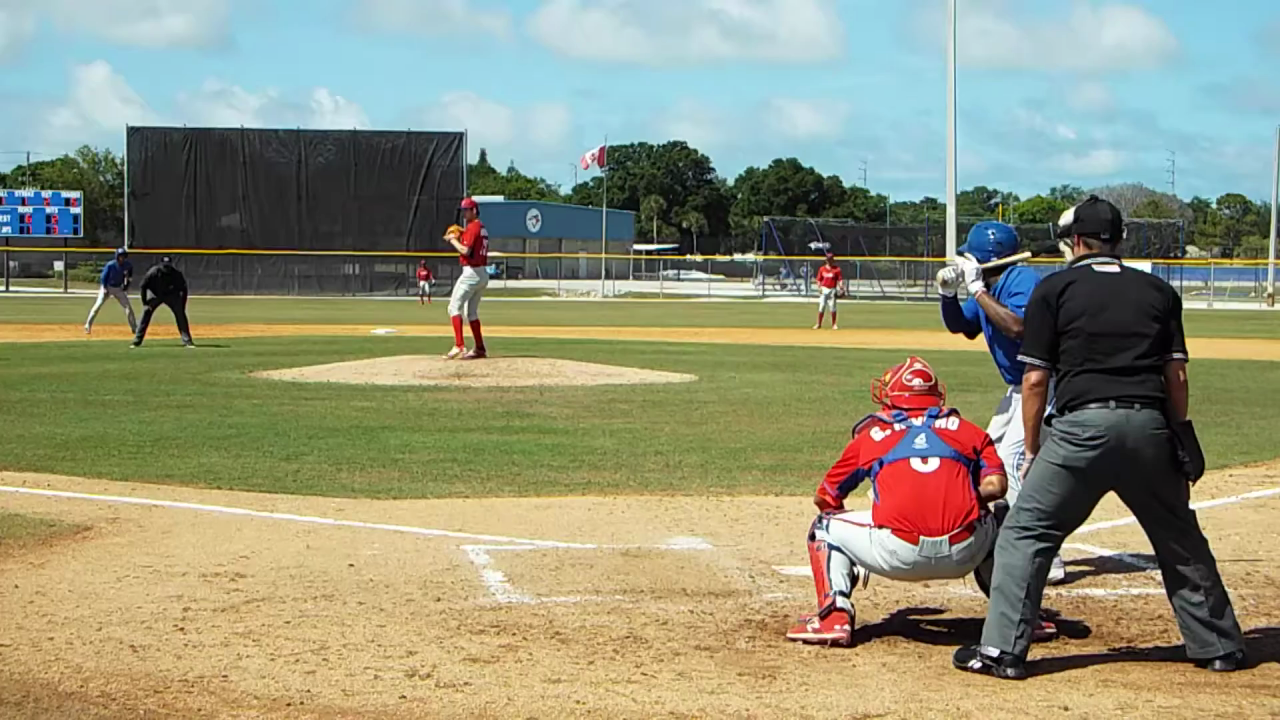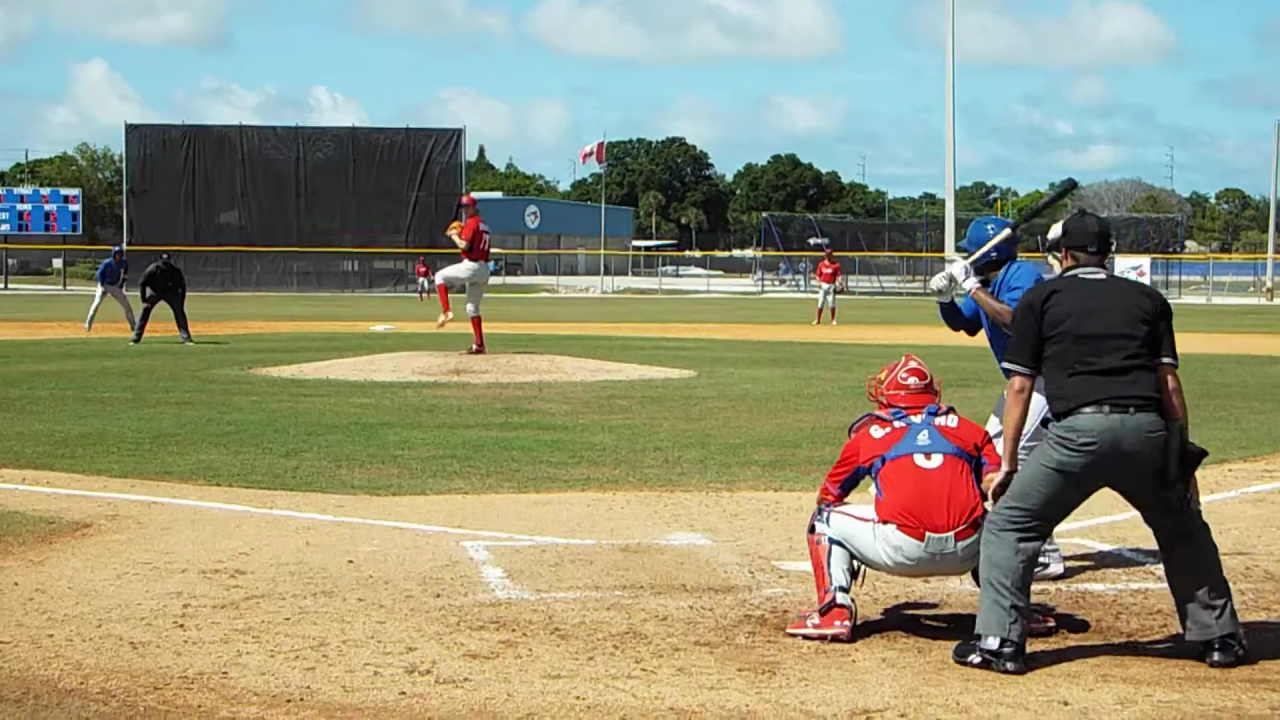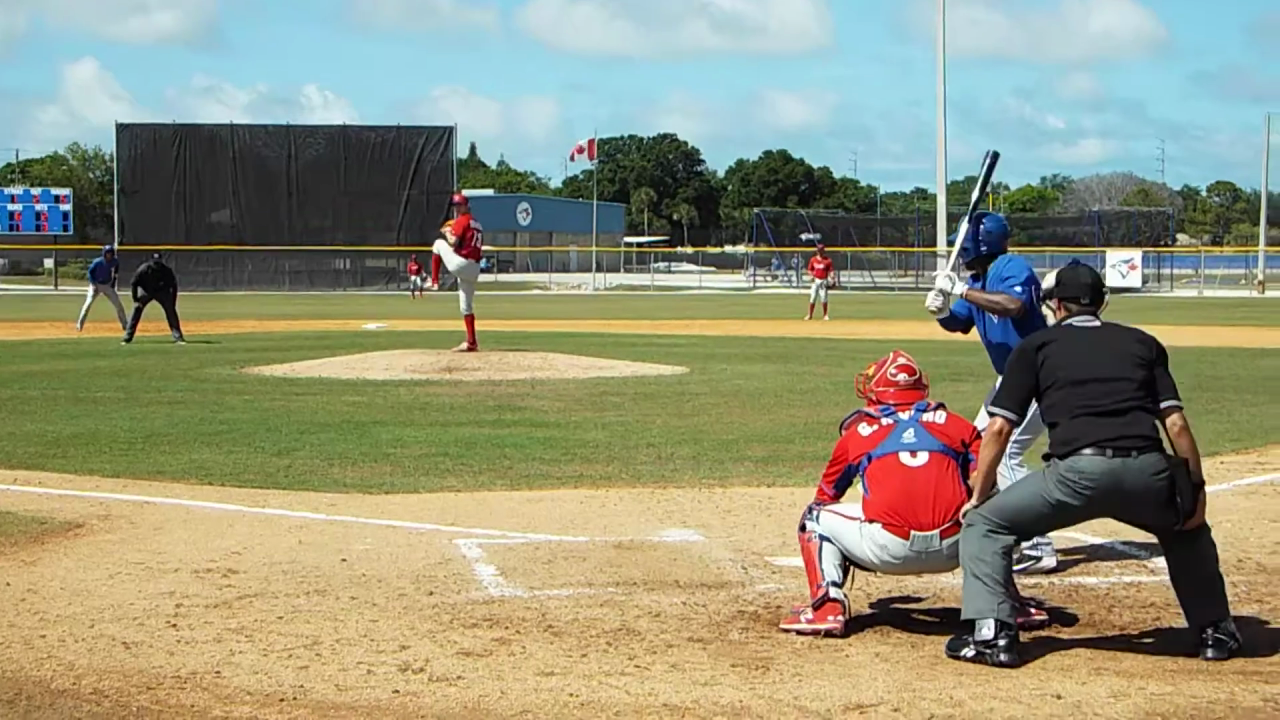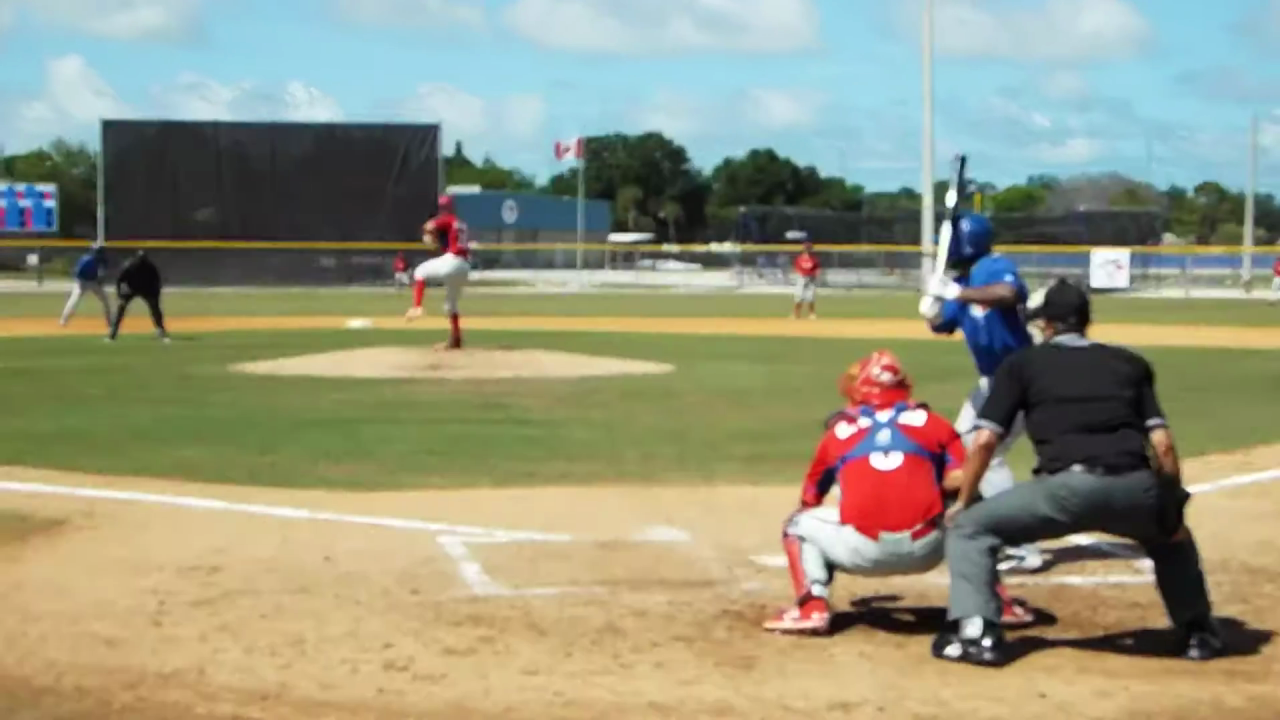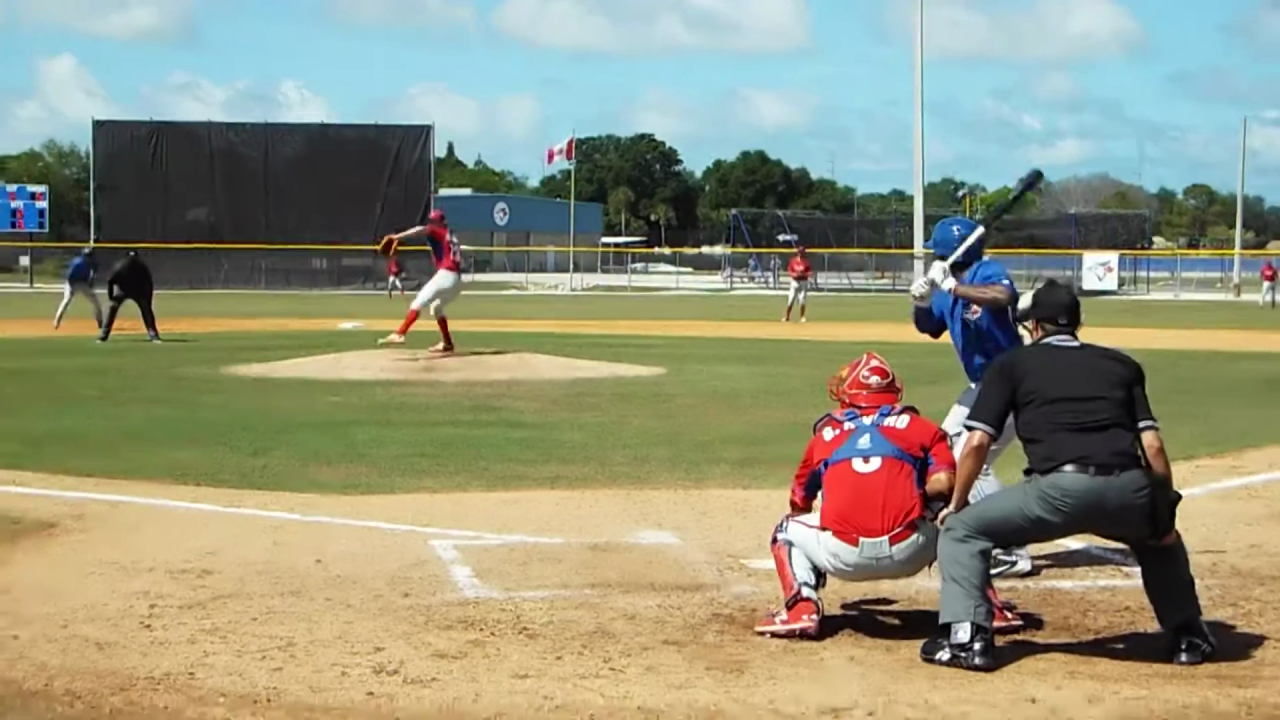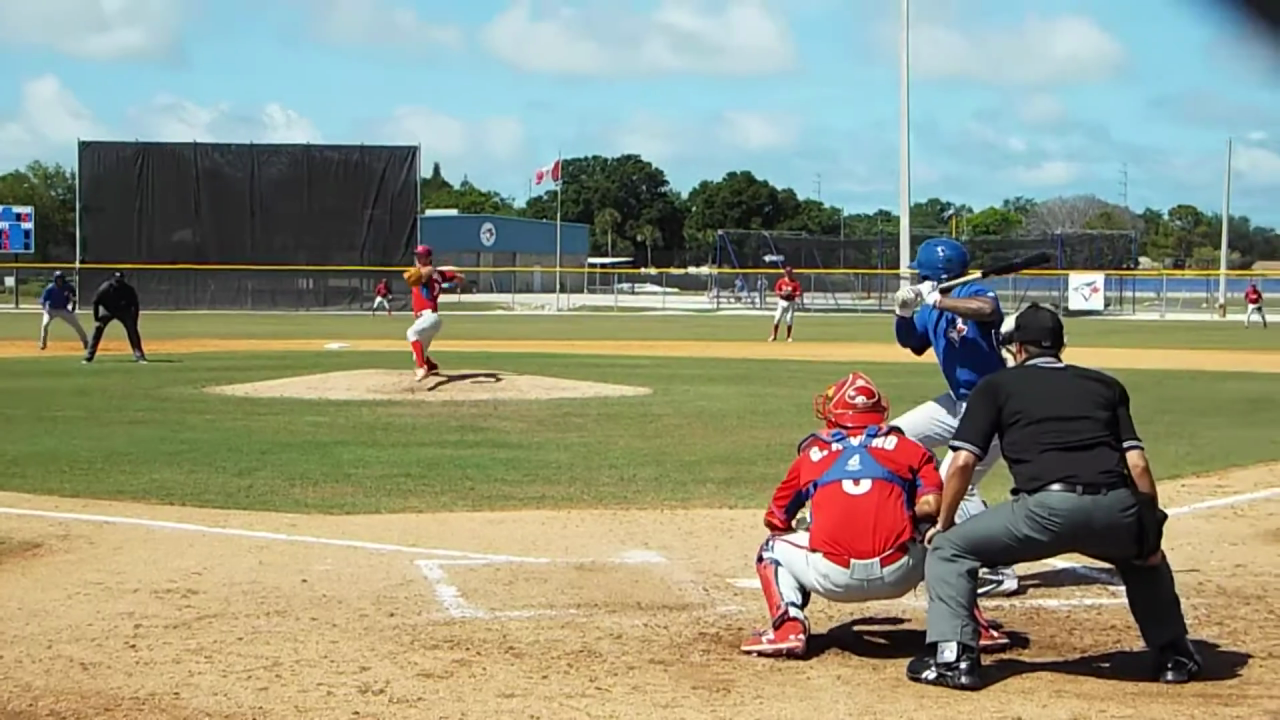
dt=0.2s
person 1, frame 1
left shoulder: (1054, 288)
right shoulder: (1159, 291)
left elbow: (1035, 379)
right elbow: (1176, 378)
left wrist: (1033, 450)
right wrist: (1177, 446)
left hip: (1083, 426)
right hip: (1148, 427)
left knee: (1026, 533)
right knee: (1180, 539)
left ankle: (1001, 650)
right ankle: (1220, 646)
person 1, frame 2
left shoulder: (1041, 298)
right shoulder: (1147, 297)
left elbow: (1019, 387)
right elbow: (1170, 383)
left wrist: (1008, 459)
right wrist: (1183, 453)
left hip: (1078, 431)
right hip: (1146, 431)
left knee: (1007, 525)
right knee: (1182, 528)
left ankle: (999, 642)
right ankle: (1220, 636)
person 1, frame 3
left shoulder: (1036, 346)
right shoulder: (1143, 342)
left elbow: (998, 427)
right elbow: (1176, 425)
left wrist: (977, 496)
right wrist: (1195, 490)
left hip: (1078, 470)
right hip: (1147, 472)
left knee: (984, 524)
right knee: (1187, 528)
left ankle: (991, 635)
right ankle: (1216, 631)
person 1, frame 4
left shoulder: (1022, 363)
right shoulder: (1131, 362)
left elbow: (984, 441)
right elbow: (1163, 443)
left wrist: (962, 503)
right wrist: (1175, 507)
left hip: (1067, 488)
right hip: (1136, 491)
left knee: (969, 526)
right knee: (1170, 532)
left ankle: (978, 634)
right ankle: (1198, 631)
person 1, frame 5
left shoulder: (1012, 363)
right shoulder: (1121, 363)
left elbow: (977, 442)
right elbow: (1153, 445)
left wrist: (955, 505)
right wrist: (1165, 511)
left hip: (1059, 489)
right hip: (1128, 492)
left knee: (961, 529)
right knee: (1159, 535)
left ankle: (968, 638)
right ankle: (1189, 636)
person 1, frame 6
left shoulder: (997, 385)
right shoulder: (1106, 384)
left elbow: (963, 461)
right elbow: (1137, 464)
left wrist: (943, 524)
right wrist: (1151, 531)
left hip: (1047, 508)
right hip: (1115, 510)
left knee: (948, 549)
right knee: (1143, 555)
left ankle: (954, 658)
right ankle: (1175, 655)
person 2, frame 1
left shoulder: (1024, 280)
right shoulder: (988, 287)
left elbow: (1016, 326)
right elbow: (958, 325)
left wrist: (975, 288)
right wrist: (948, 292)
right hip: (1018, 389)
left knee: (1011, 463)
left ankle: (1046, 562)
person 2, frame 2
left shoulder: (1023, 274)
right shoulder: (986, 284)
left elbow: (1011, 320)
right elbow: (961, 323)
left wrist: (970, 287)
right wrist: (945, 296)
left hip: (1046, 383)
left ankle: (1045, 557)
person 2, frame 3
left shoulder: (1012, 268)
right shoulder: (977, 280)
left elbow: (1013, 306)
right elbow: (959, 324)
left wrist: (960, 291)
right wrist: (942, 310)
left knee: (1002, 454)
left ankle: (1037, 551)
person 2, frame 4
left shoulder: (995, 267)
right shoulder: (961, 281)
left elbow: (1008, 295)
right elbow: (945, 326)
left wrist: (954, 293)
right wrist: (934, 313)
right hip: (991, 379)
left ankle: (1023, 551)
person 2, frame 5
left shoulder: (988, 273)
right shoulder: (951, 285)
left elbow: (1003, 298)
right elbow: (928, 328)
left wrist: (949, 286)
right wrist: (921, 300)
right hip: (980, 387)
left ankle: (1012, 556)
person 2, frame 6
left shoulder: (972, 293)
right shoulder: (933, 307)
left elbow: (988, 310)
right elbow: (911, 343)
left wrist: (936, 300)
right wrist: (904, 312)
right hip: (960, 401)
right knee: (898, 434)
left ankle: (999, 575)
person 3, frame 1
left shoulder: (870, 433)
right shoulder: (968, 430)
left elbow: (824, 498)
right elbow: (994, 486)
left hip: (897, 549)
right hip: (963, 551)
left knee: (824, 527)
right knee: (993, 523)
left ankle: (834, 617)
person 3, frame 2
left shoulder: (868, 432)
right shoulder: (967, 427)
left elbow: (826, 499)
left hip: (899, 545)
right hip: (965, 549)
left knee: (824, 518)
left ankle: (834, 613)
person 3, frame 3
left shoulder: (858, 429)
right shoulder: (955, 423)
left elbow: (825, 500)
left hip: (888, 544)
right hip: (951, 545)
left knee: (814, 517)
left ankle: (827, 608)
person 3, frame 4
left shoulder: (840, 429)
right shoulder: (935, 423)
left elbow: (810, 501)
right elbow: (959, 481)
left hip: (861, 547)
right hip: (926, 546)
left knee: (798, 523)
left ankle: (812, 605)
person 3, frame 5
left shoulder: (826, 432)
right shoulder: (923, 427)
left elbow: (799, 503)
right elbow: (943, 484)
left hip: (844, 553)
right hip: (909, 549)
left knee: (787, 530)
left ankle: (801, 608)
person 3, frame 6
left shoulder: (812, 453)
right shoulder: (910, 448)
left elbow: (775, 520)
right elbow: (931, 506)
left hip: (834, 574)
right hip: (899, 571)
left knee: (772, 549)
left ankle: (788, 629)
